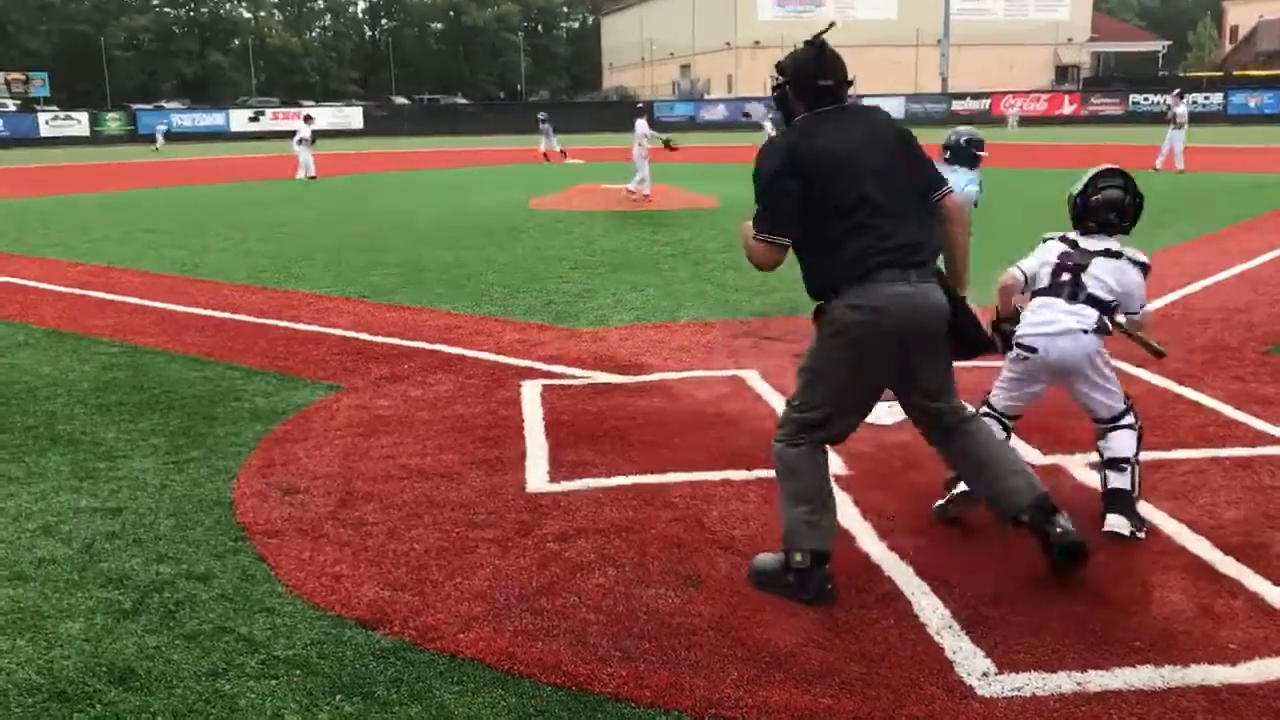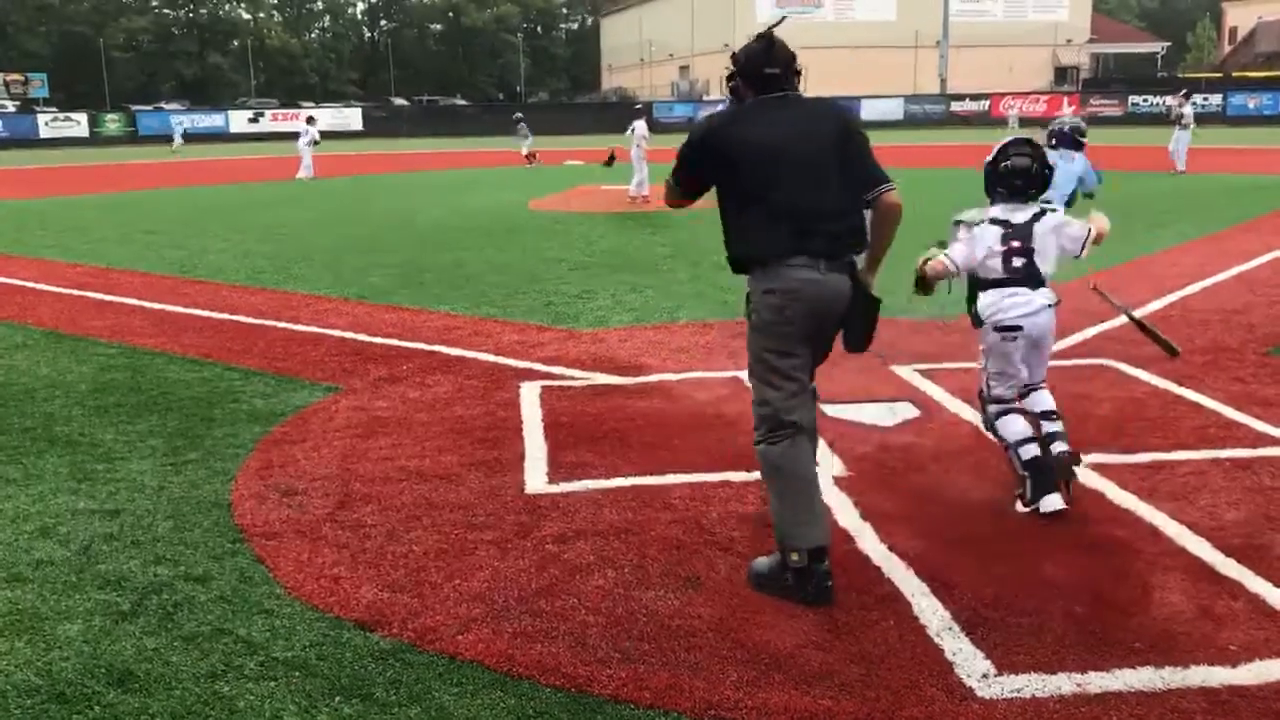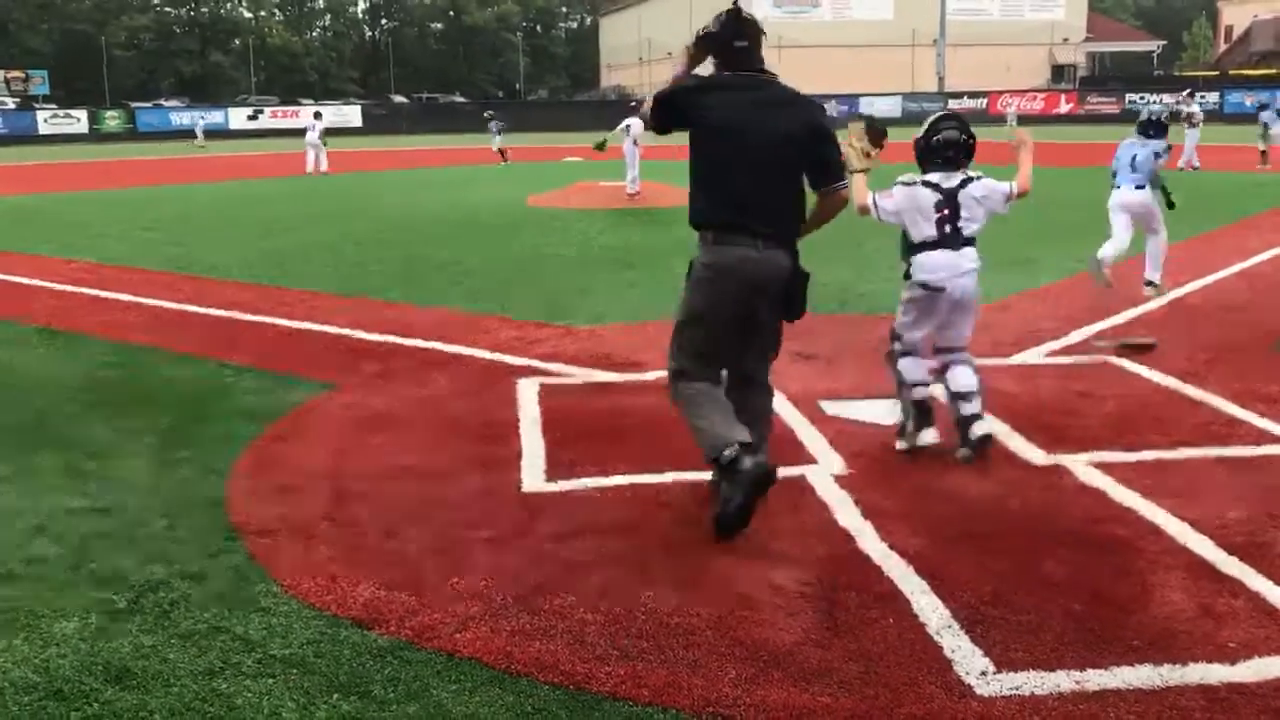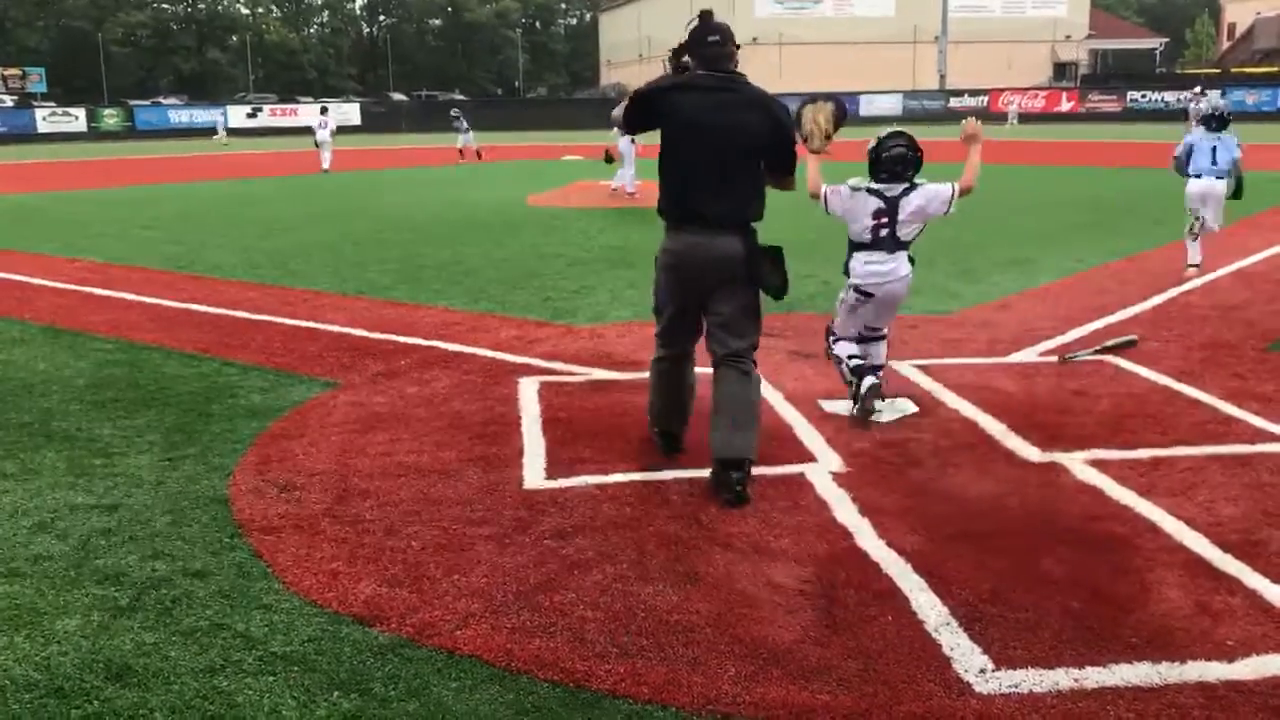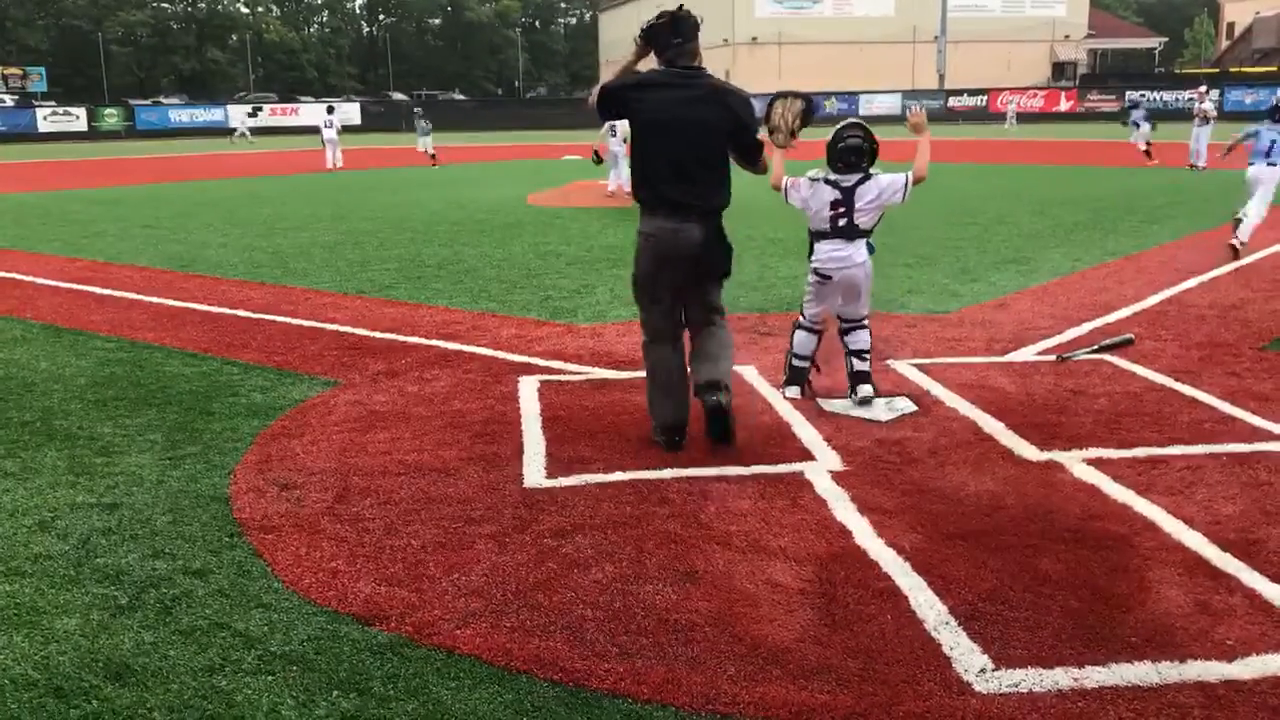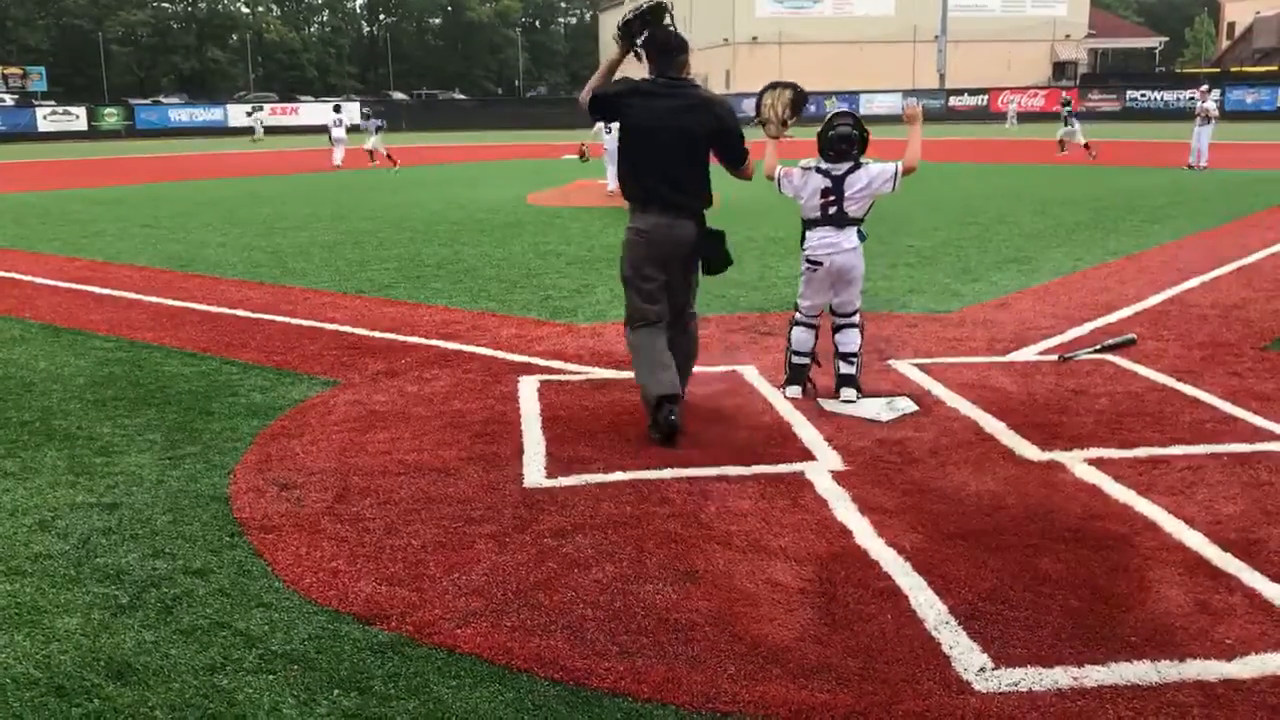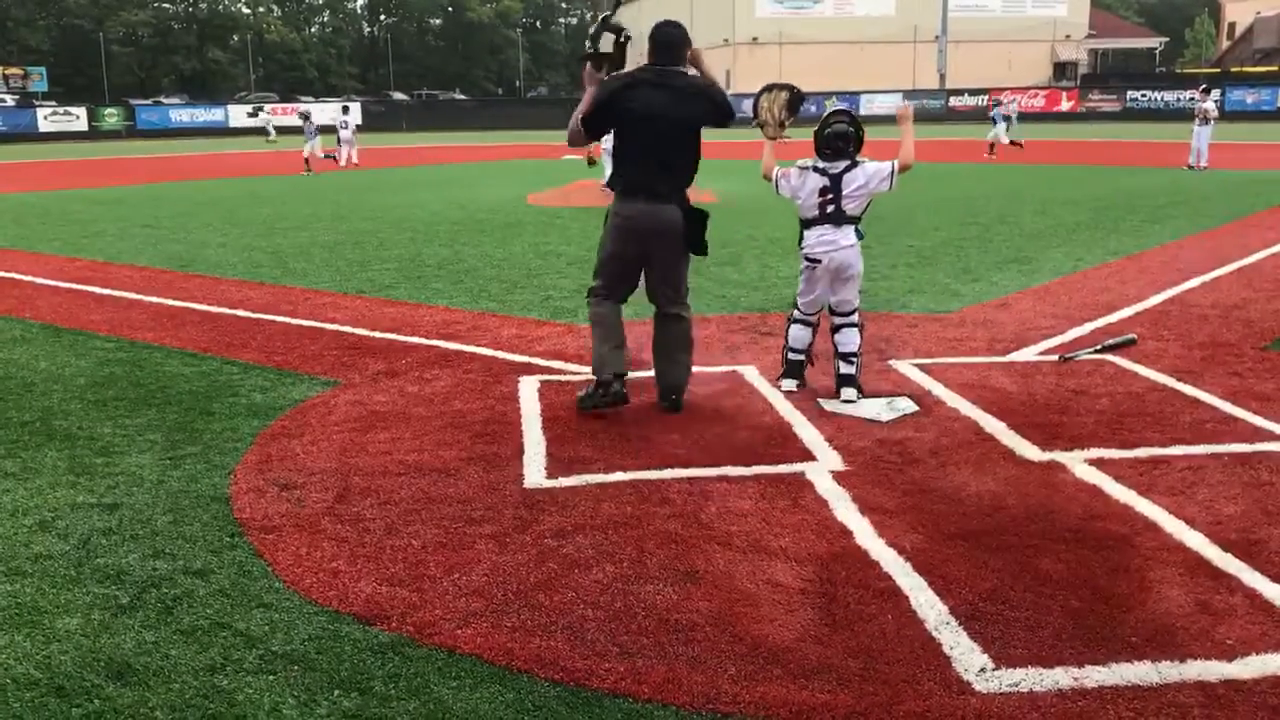
dt=0.3s
person 1, frame 1
left shoulder: (783, 151)
right shoulder: (884, 125)
left elbow: (767, 256)
right elbow: (951, 207)
left wrist: (749, 237)
right wrist: (955, 291)
left hip: (862, 307)
right hip: (925, 299)
left knee: (799, 433)
right knee: (948, 419)
left ankle: (805, 565)
right ankle: (1046, 521)
person 1, frame 2
left shoulder: (720, 129)
right shoulder: (836, 118)
left elbow: (675, 197)
right elbow: (889, 202)
right wrist: (868, 273)
left hip: (780, 284)
right hip: (839, 281)
left knee: (781, 420)
right knee: (795, 392)
left ankle: (805, 561)
right ankle: (799, 508)
person 1, frame 3
left shoulder: (698, 94)
right shoulder: (806, 110)
left elbow: (650, 119)
right elbow: (836, 198)
left wrist: (687, 66)
left hip: (722, 255)
right hip: (779, 260)
left knee: (691, 373)
right knee: (752, 374)
left ankle: (738, 458)
right ankle: (742, 478)
person 1, frame 4
left shoulder: (669, 94)
right shoulder: (770, 108)
left elbow: (621, 120)
right elbow: (785, 180)
left hip: (683, 242)
right hip: (738, 245)
left knee: (673, 347)
right knee: (736, 356)
left ankle: (669, 433)
right ankle: (733, 466)
person 1, frame 5
left shoulder: (638, 90)
right shoulder: (728, 97)
left elbow: (596, 100)
right elbow: (759, 165)
left wrist: (634, 58)
left hip: (658, 227)
right hip: (705, 228)
left knee: (662, 329)
right knee: (709, 318)
left ankle: (671, 424)
right ankle: (715, 391)
person 1, frame 6
left shoulder: (629, 96)
right shoulder: (713, 107)
left elbow: (586, 99)
right elbow: (744, 171)
left wrist: (618, 55)
left hip: (647, 225)
right hip: (691, 225)
left knee: (646, 320)
right knee: (681, 315)
left ankle: (665, 403)
right ankle: (671, 395)
person 1, frame 7
left shoulder: (620, 86)
right shoulder: (699, 91)
left elbow: (575, 139)
right elbow: (727, 113)
left wrist: (589, 94)
right wrist: (701, 66)
left hip: (629, 209)
right hip: (674, 213)
left knee: (605, 296)
right knee: (673, 306)
left ankle: (609, 382)
right ankle: (672, 391)
person 2, frame 1
left shoulder: (1055, 245)
right shoulder: (1129, 264)
left elbow: (1009, 282)
right elbow: (1137, 321)
left wrist: (999, 317)
left hip: (1032, 339)
right hip: (1081, 343)
left knee: (997, 413)
right knee: (1121, 420)
left ankle: (966, 486)
right ankle: (1119, 509)
person 2, frame 2
left shoulder: (980, 227)
right shoulder: (1052, 220)
left elbow: (940, 268)
right elbow: (1097, 233)
left wrist: (924, 267)
right wrist: (1098, 220)
left hip: (1003, 321)
right hip: (1042, 316)
left knee: (1001, 403)
right knee: (1032, 386)
left ankle: (1042, 485)
right ankle: (1057, 445)
person 2, frame 3
left shoulder: (910, 191)
right shoulder: (977, 187)
left elbow: (864, 204)
right elbow: (1022, 188)
left wrist: (858, 168)
right wrist: (1024, 151)
left hip: (928, 278)
right hip: (965, 277)
left knee: (906, 344)
right knee: (955, 353)
left ankle: (921, 423)
right ankle: (974, 425)
person 2, frame 4
left shoulder: (856, 194)
right shoulder: (921, 195)
left elbow: (814, 190)
right elbow: (966, 185)
left wrist: (814, 153)
right wrist: (974, 145)
left hip: (863, 278)
right hip: (899, 277)
left knee: (841, 336)
right knee: (875, 331)
left ankle: (863, 382)
right ankle: (869, 385)
person 2, frame 5
left shoulder: (814, 185)
right shoulder: (877, 185)
left elbow: (777, 182)
right elbow: (919, 174)
left wrist: (779, 146)
right wrist: (922, 134)
left hip: (825, 264)
right hip: (858, 264)
left knee: (810, 321)
right knee: (856, 322)
left ankle: (795, 382)
right ankle: (862, 382)
person 2, frame 6
left shoulder: (806, 174)
right shoulder: (868, 174)
left elbow: (770, 171)
right elbow: (910, 164)
left wrist: (772, 136)
right wrist: (914, 125)
left hip: (816, 253)
right hip: (850, 253)
left knee: (806, 316)
right knee: (848, 317)
left ankle: (795, 381)
right ankle: (847, 383)
person 2, frame 7
left shoulder: (804, 173)
right shoulder: (864, 172)
left elbow: (768, 172)
right elbow: (906, 161)
left wrist: (771, 137)
right wrist: (906, 124)
left hip: (815, 251)
right hip: (848, 250)
left knee: (804, 313)
right knee: (847, 316)
left ankle: (792, 374)
right ankle: (848, 382)
